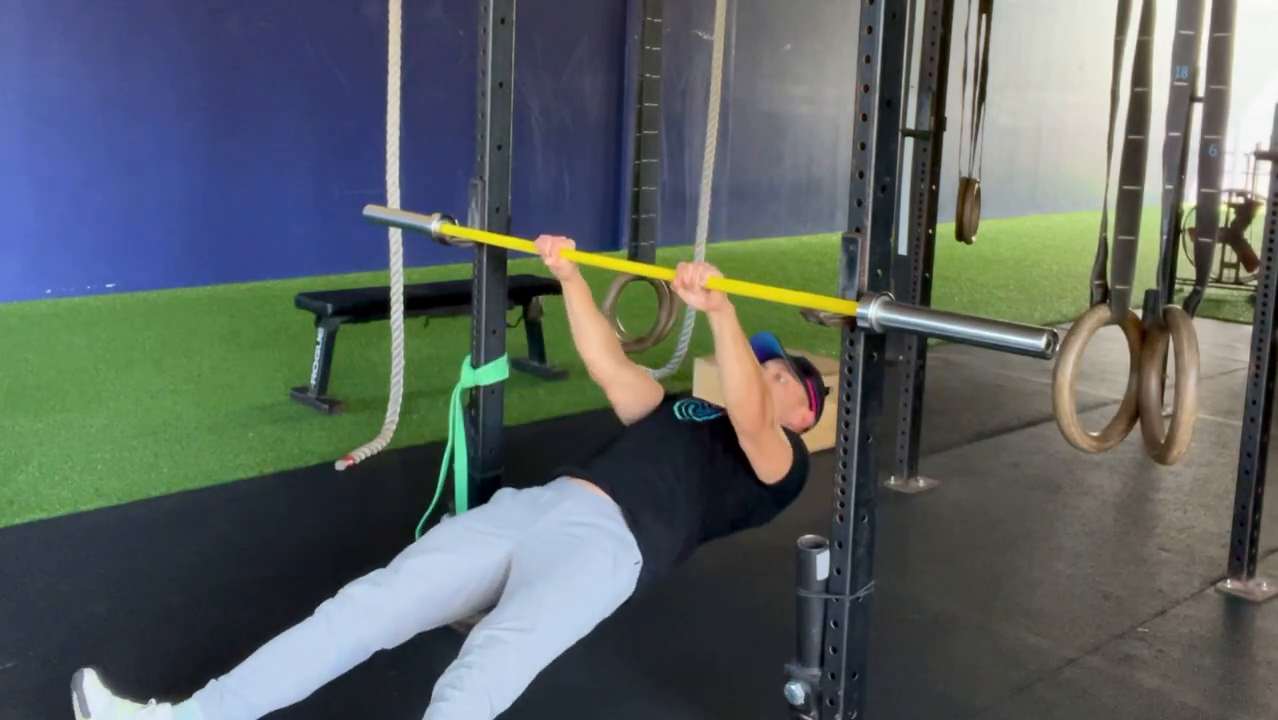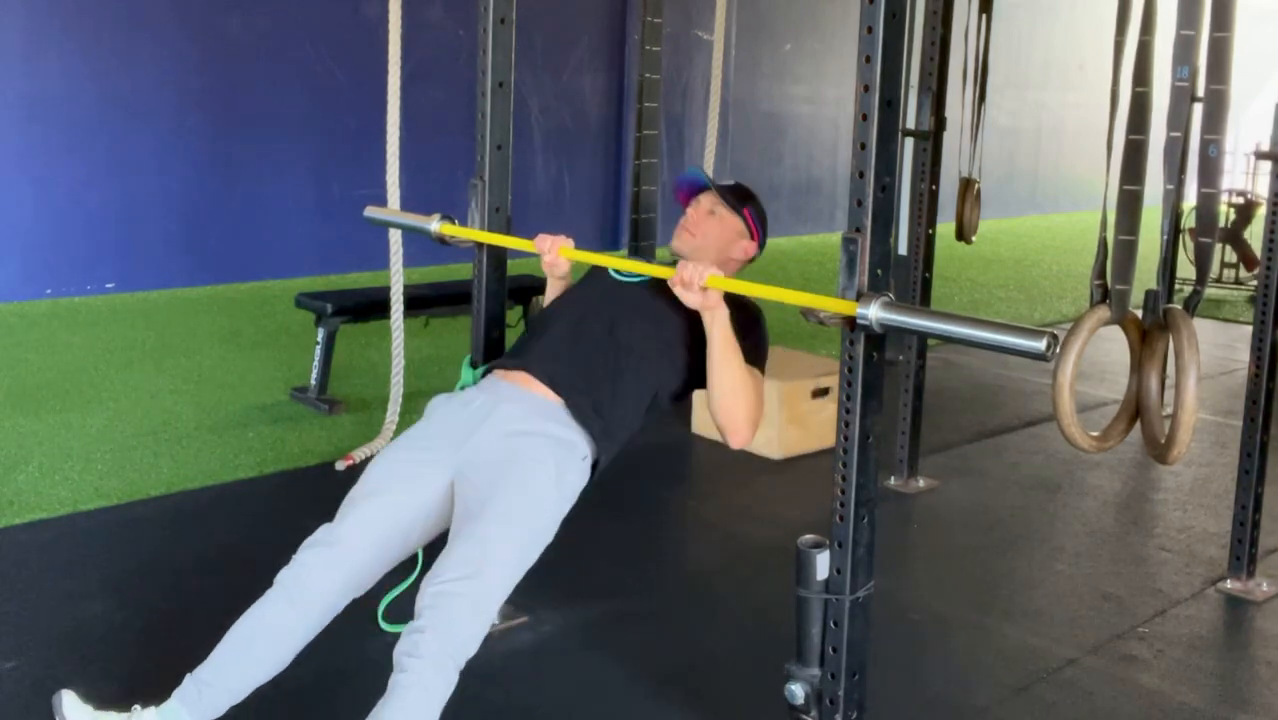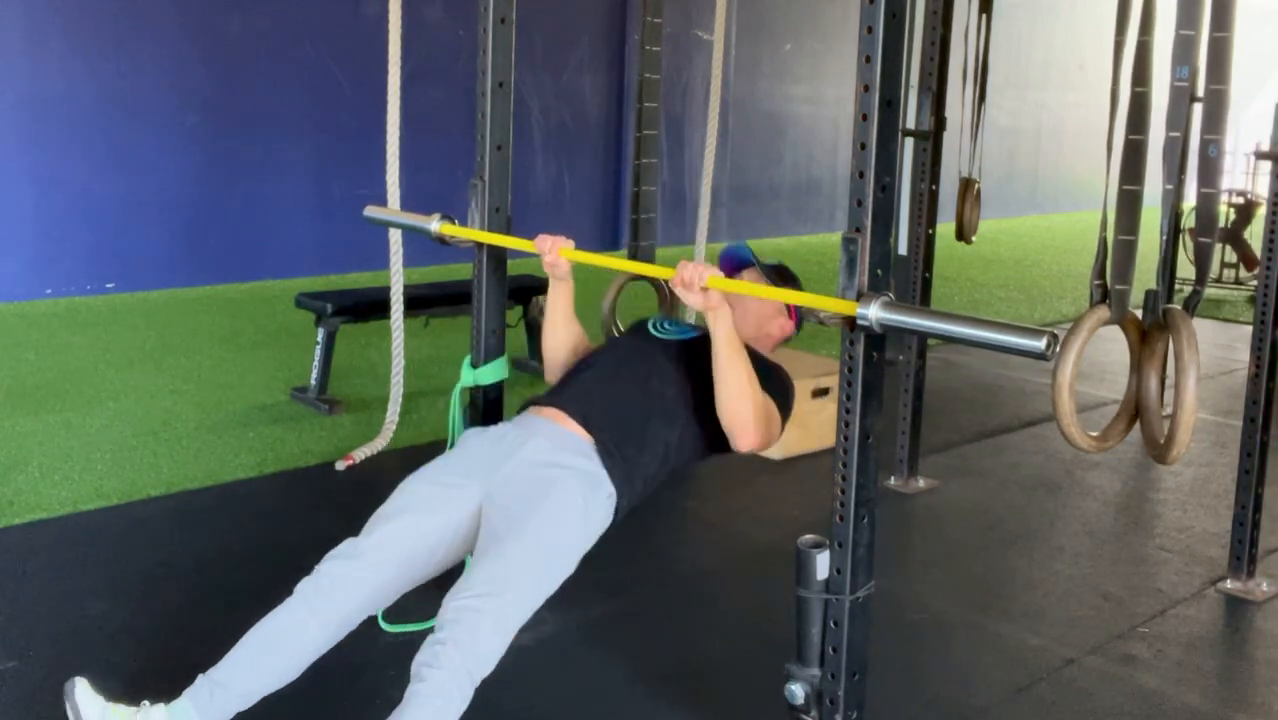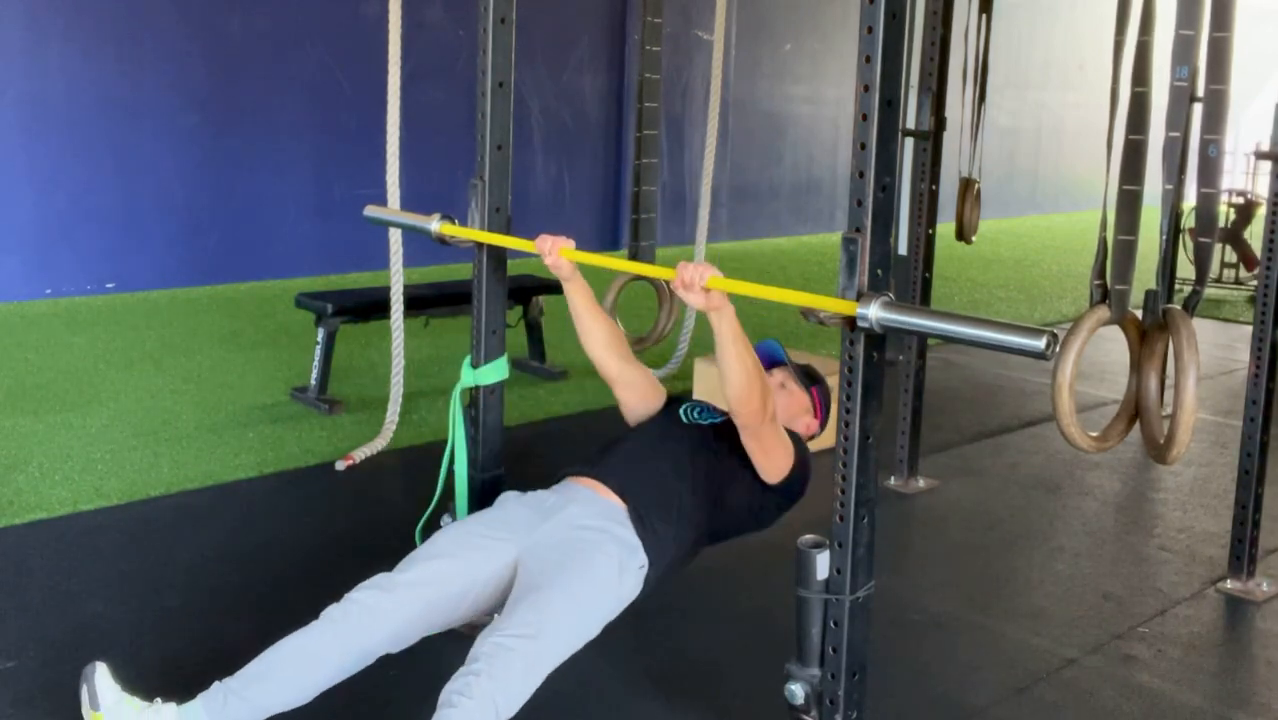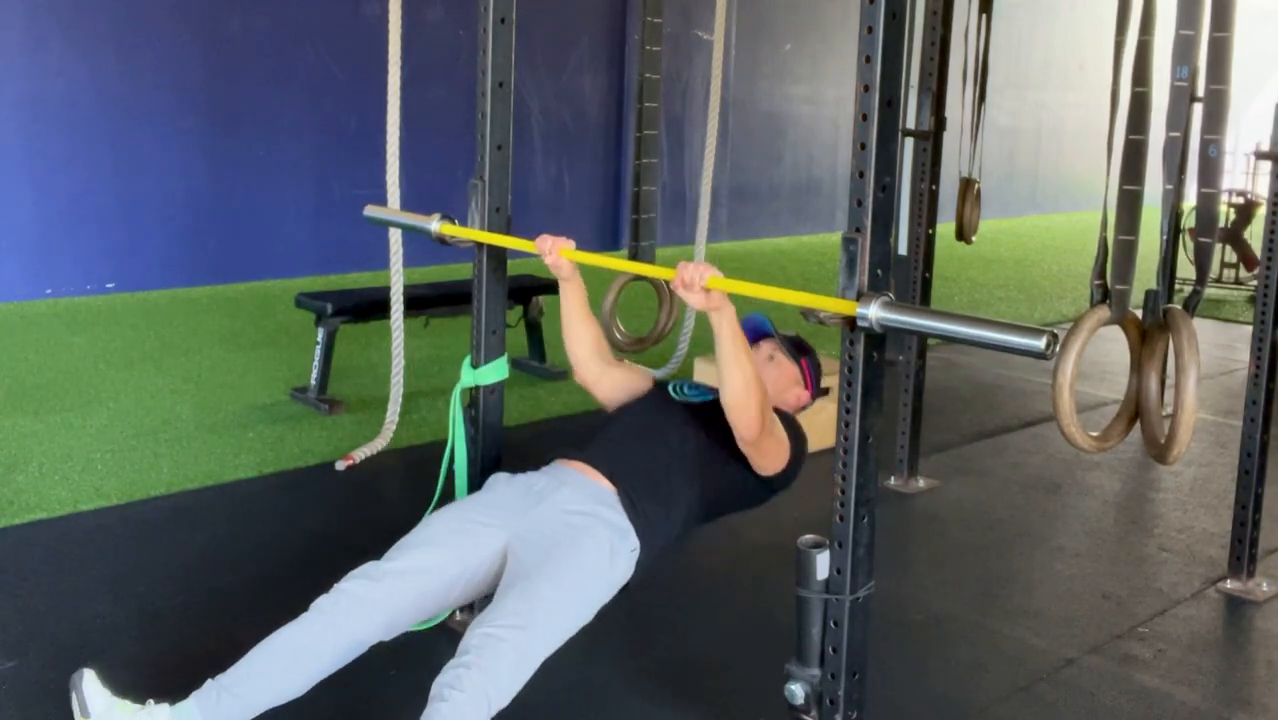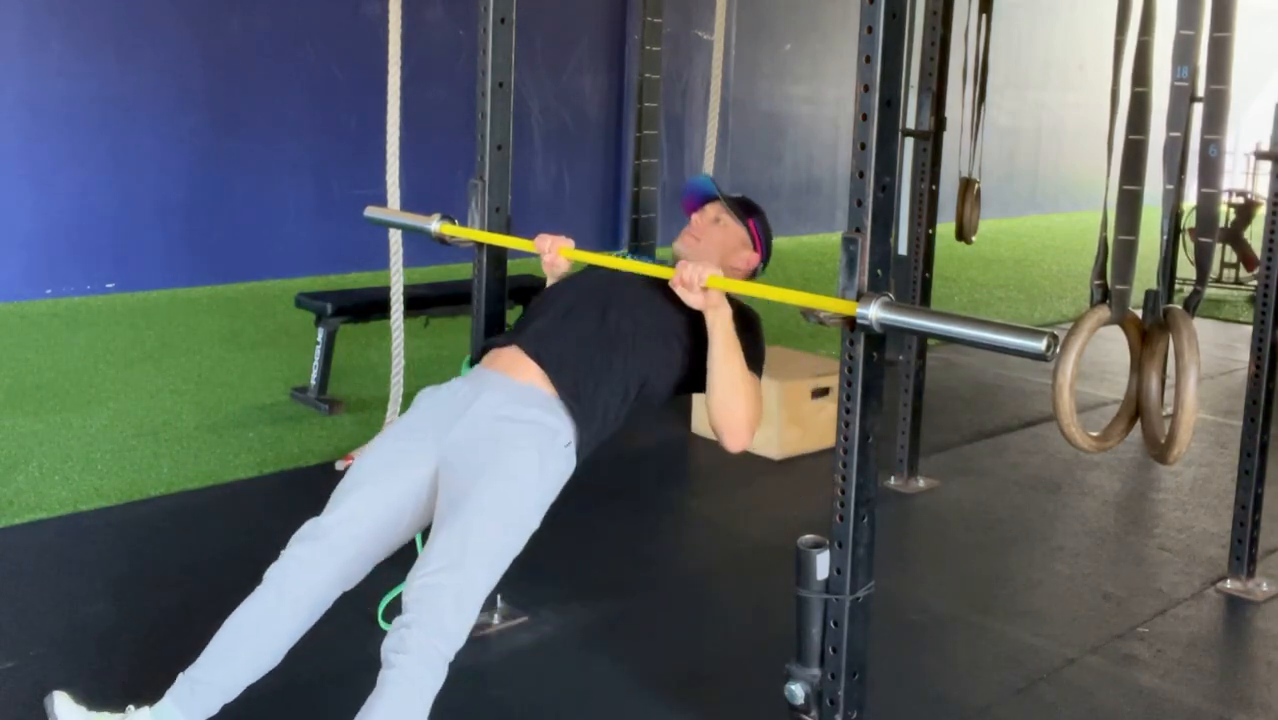
dt=0.5s
person 1, frame 1
left shoulder: (779, 460)
right shoulder: (686, 410)
left elbow: (752, 427)
right elbow: (608, 367)
left wrist: (721, 313)
right wrist: (569, 276)
left hip: (603, 540)
right hip: (529, 505)
right knee: (372, 603)
person 1, frame 2
left shoulder: (734, 318)
right shoulder: (628, 270)
left elbow: (737, 429)
left wrist: (714, 310)
right wrist: (557, 276)
left hip: (547, 442)
right hip: (468, 409)
left knee: (447, 616)
right knee: (329, 560)
person 1, frame 3
left shoulder: (764, 380)
right shoulder: (664, 331)
left elbow: (746, 433)
right elbow: (562, 365)
left wrist: (715, 311)
right wrist: (561, 277)
left hip: (577, 476)
right hip: (502, 443)
left knee: (468, 626)
right knee: (350, 574)
person 1, frame 4
left shoulder: (778, 468)
right shoulder: (683, 415)
left elbow: (752, 413)
right elbow: (614, 361)
left wrist: (719, 310)
right wrist: (568, 273)
left hip: (608, 543)
right hip: (533, 510)
right knee: (381, 606)
person 1, frame 5
left shoulder: (776, 448)
right shoulder: (679, 395)
left elbow: (749, 433)
right elbow: (592, 368)
left wrist: (720, 314)
right wrist: (568, 277)
left hip: (598, 528)
right hip: (524, 491)
left knee: (489, 658)
right knee: (370, 595)
person 1, frame 6
left shoulder: (727, 322)
right shoulder: (634, 273)
left elbow: (736, 433)
left wrist: (716, 309)
right wrist: (557, 277)
left hip: (532, 430)
right hip: (457, 400)
left knee: (434, 604)
right knee: (317, 556)
